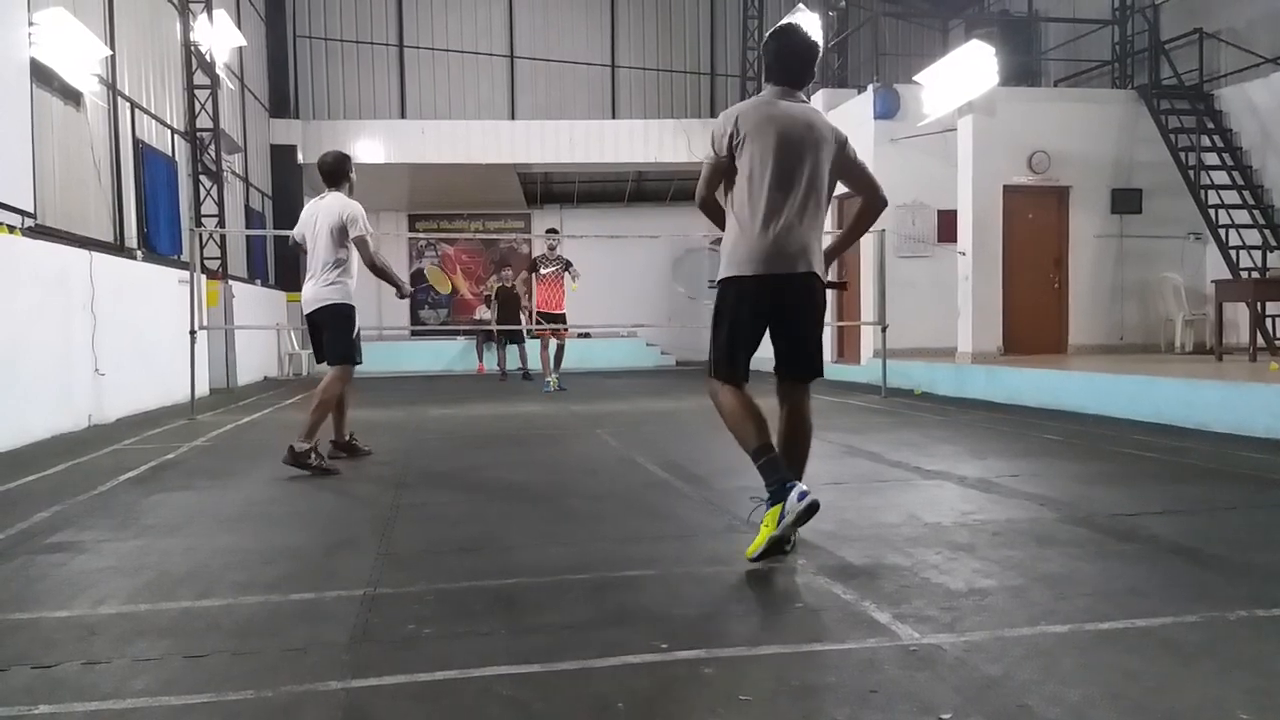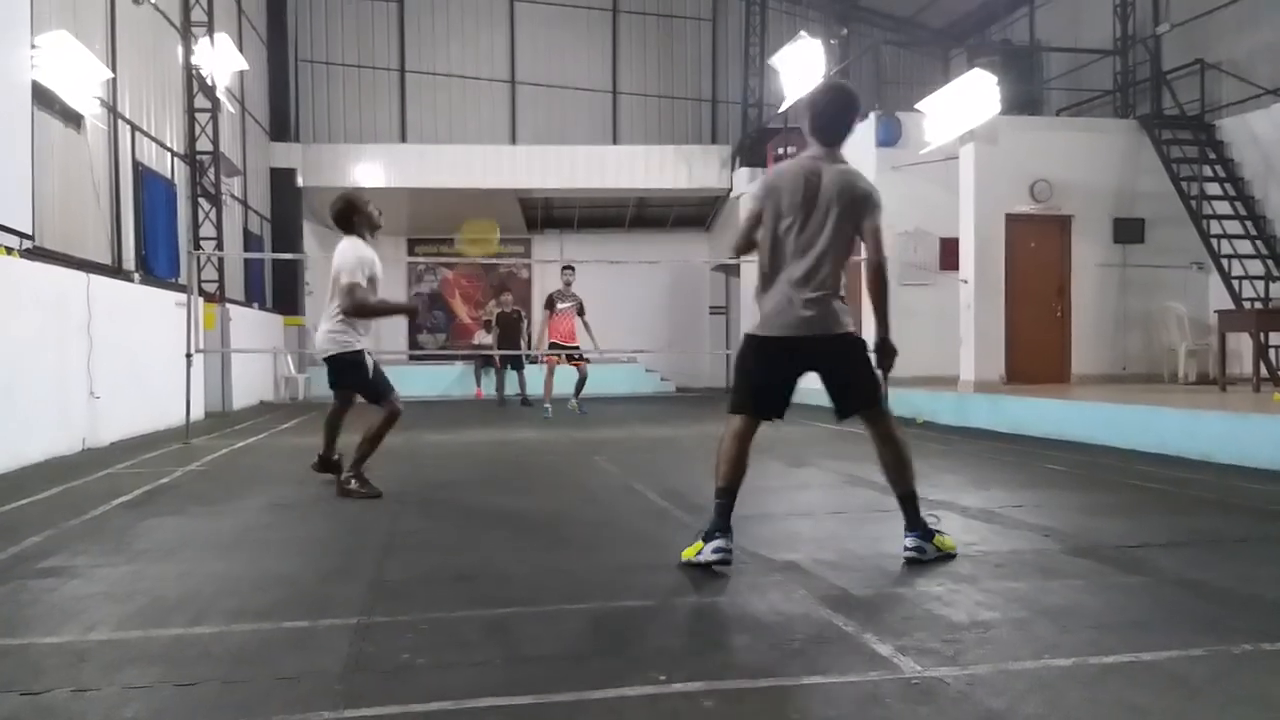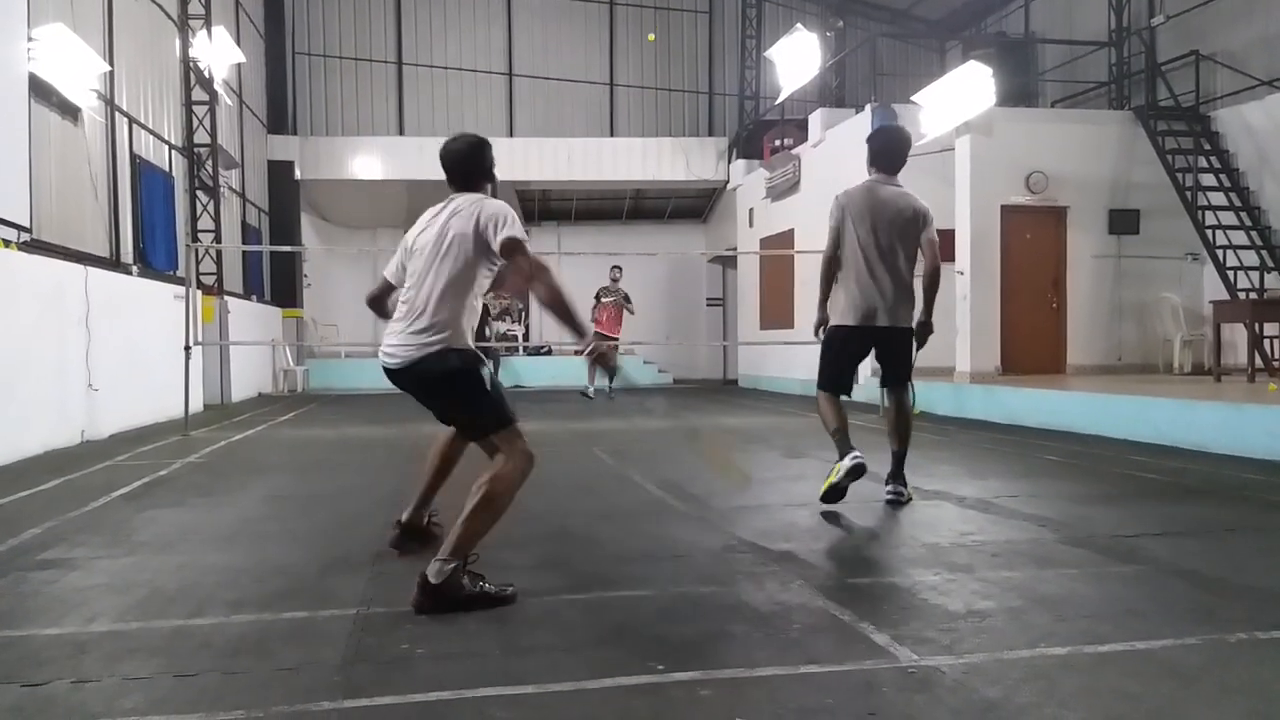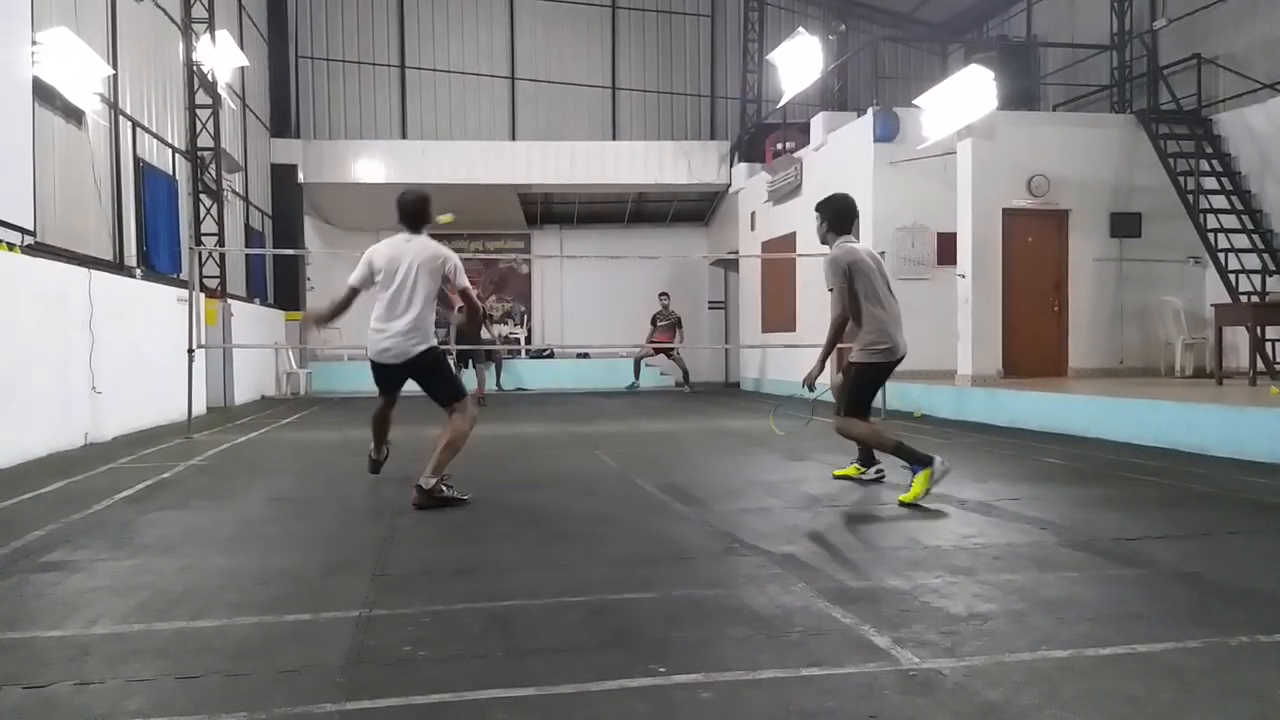
dt=1s
person 1, frame 1
left shoulder: (737, 118)
right shoulder: (827, 130)
left elbow: (704, 197)
right elbow: (875, 199)
right wrist: (833, 250)
left hip: (748, 269)
right hip: (804, 272)
left knee: (726, 384)
right knee: (794, 390)
left ankle: (784, 490)
right ankle: (787, 495)
person 1, frame 2
left shoulder: (778, 178)
right shoulder: (861, 188)
left elbow: (742, 246)
right elbow: (876, 263)
right wrist: (885, 332)
left hip: (772, 324)
right hip: (831, 327)
left knee: (741, 423)
right knee: (880, 422)
left ankle: (718, 536)
right ankle: (917, 531)
person 1, frame 3
left shoulder: (846, 200)
right shoulder: (916, 207)
left elbow: (830, 258)
right elbow: (933, 266)
left wrist: (822, 308)
right wrist: (926, 315)
left hip: (849, 315)
right hip: (897, 317)
left knee: (828, 394)
right knee: (897, 394)
left ankle: (848, 455)
right ankle: (896, 479)
person 1, frame 4
left shoulder: (836, 259)
right shoulder: (866, 253)
left elbow: (841, 315)
left wrist: (820, 364)
left hip: (874, 349)
right hip: (889, 344)
left knee: (845, 422)
right knee: (848, 401)
left ankle: (923, 463)
right ankle: (867, 462)
person 2, frame 1
left shoulder: (310, 208)
right shoulder: (349, 207)
left elbow: (298, 241)
right elbow: (370, 259)
right wrist: (400, 285)
left hip: (313, 299)
right hip: (335, 299)
left knee: (341, 369)
right knee: (341, 371)
left ankle: (342, 439)
right ankle: (303, 446)
person 2, frame 2
left shoulder: (353, 249)
right shoulder: (357, 253)
right elbow: (349, 306)
left wrist: (394, 304)
right wrist: (398, 309)
left hip: (337, 342)
right hip: (345, 343)
left knee: (343, 400)
right knee: (391, 408)
left ankle: (327, 459)
right ankle: (351, 475)
person 2, frame 3
left shoulder: (423, 224)
right shoulder: (491, 212)
left elbow: (377, 297)
right elbow: (532, 273)
right wrist: (584, 334)
left hip: (396, 356)
right hip: (438, 354)
left knee: (464, 424)
right knee: (515, 456)
left ankle: (413, 520)
right ankle: (444, 576)
person 2, frame 4
left shoulder: (377, 252)
right shoulder: (443, 255)
left elbow: (345, 300)
right elbow: (473, 305)
left wrist: (321, 317)
right wrist: (475, 325)
left hip: (381, 349)
right hip: (420, 349)
left knee: (387, 398)
right knee: (464, 414)
left ankle: (377, 454)
right ankle: (429, 483)
